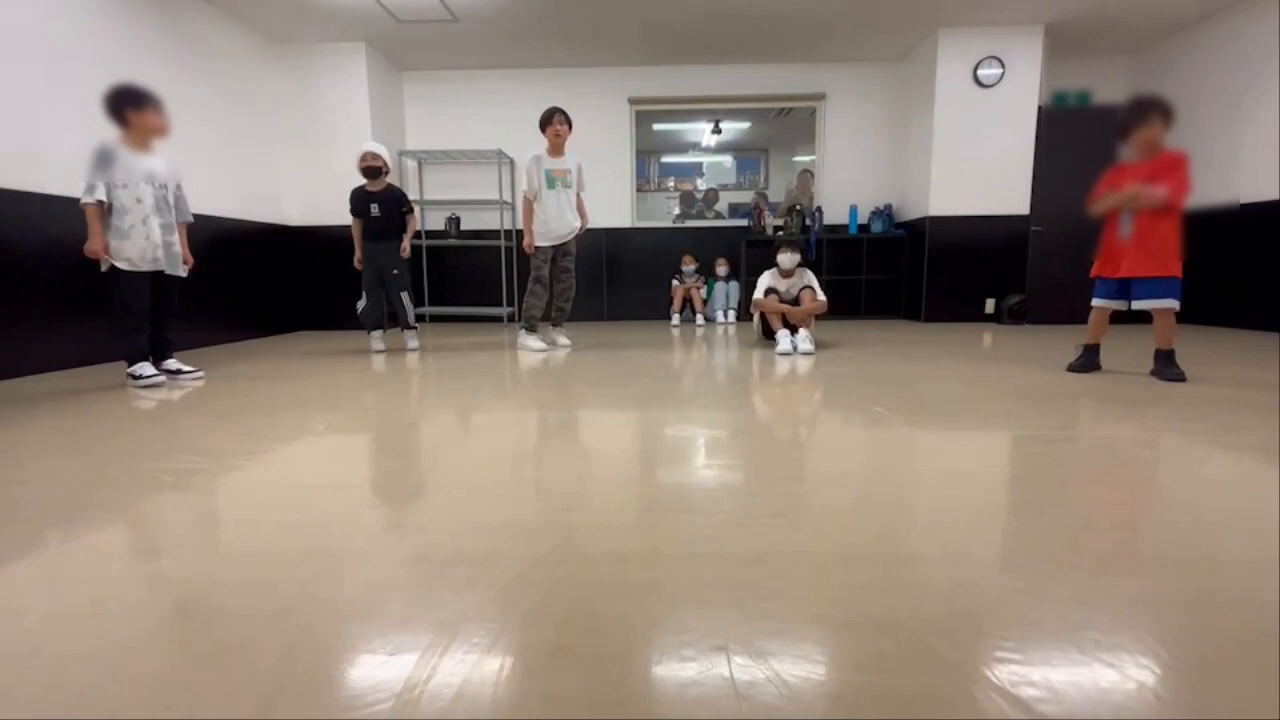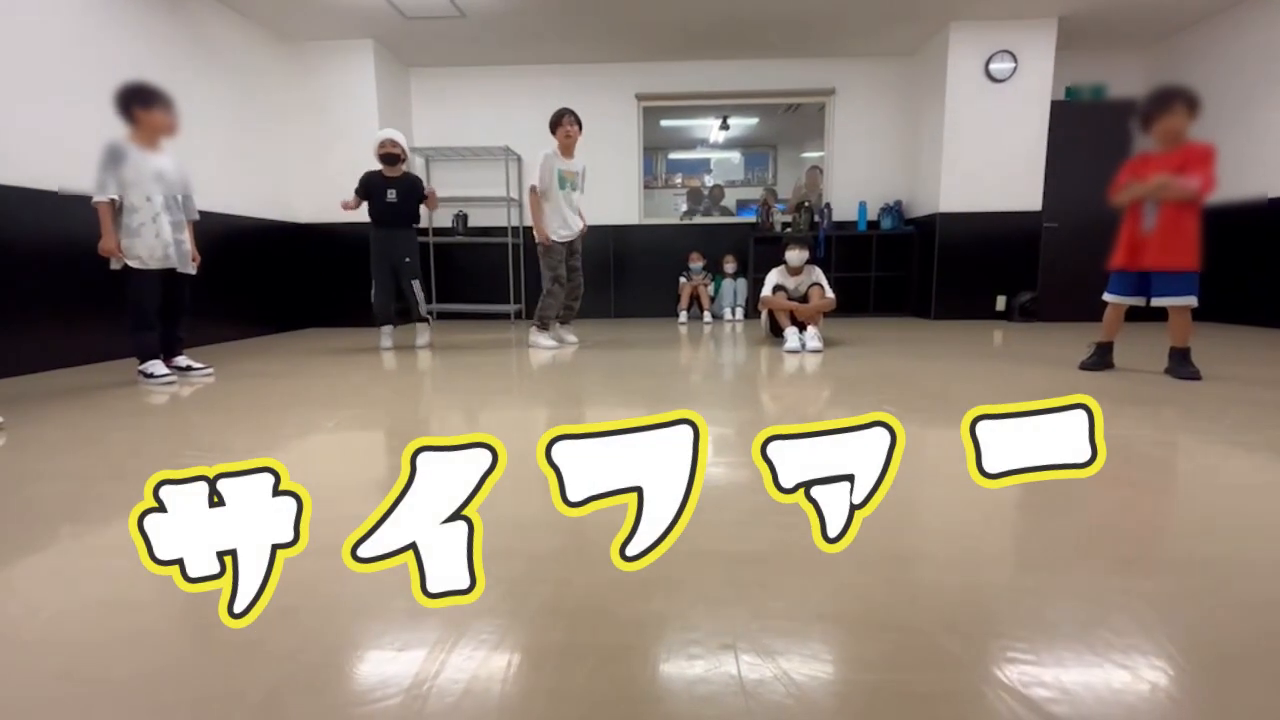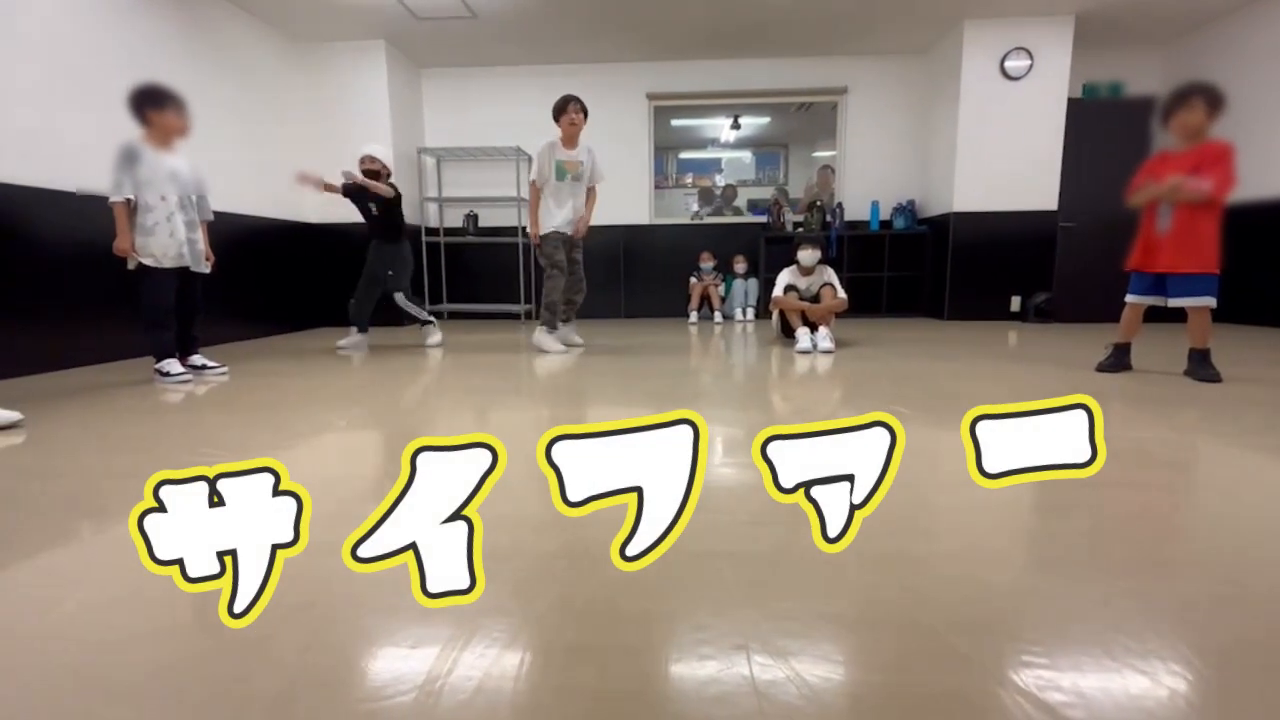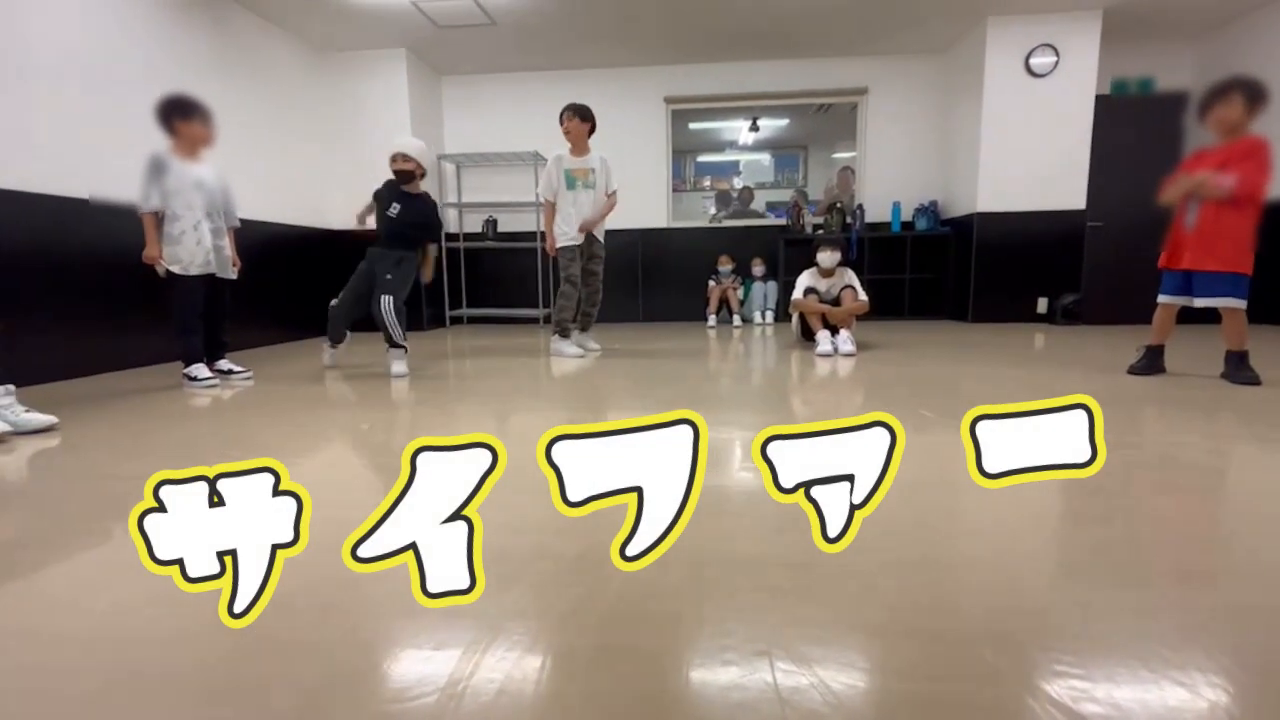
dt=0.7s
person 1, frame 1
left shoulder: (164, 165)
right shoulder: (110, 153)
left elbow: (178, 210)
right elbow: (94, 195)
left wrist: (184, 247)
right wrist: (95, 236)
left hip: (165, 253)
right hip: (128, 252)
left knee: (164, 308)
right knee: (134, 308)
left ankle: (164, 358)
right ankle: (138, 363)
person 1, frame 2
left shoulder: (171, 163)
right shoulder: (119, 151)
left elbow: (185, 208)
right elbow: (106, 195)
left wrist: (191, 245)
right wrist: (108, 235)
left hip: (175, 251)
right hip: (139, 250)
left knee: (176, 305)
right knee: (145, 306)
left ankle: (174, 355)
right ankle: (148, 360)
person 1, frame 3
left shoulder: (185, 164)
right shoulder: (134, 152)
left elbow: (200, 208)
right elbow: (121, 196)
left wrist: (205, 245)
right wrist: (123, 235)
left hip: (189, 250)
right hip: (153, 250)
left knee: (190, 304)
right knee: (160, 304)
left ankle: (189, 354)
right ankle: (165, 359)
person 1, frame 4
left shoulder: (212, 172)
right shoulder: (161, 162)
left elbow: (227, 216)
right elbow: (150, 207)
left wrist: (232, 251)
right wrist: (152, 244)
left hip: (216, 257)
right hip: (182, 256)
left knee: (217, 309)
right knee: (189, 310)
left ankle: (217, 359)
right ankle: (193, 363)
person 2, frame 1
left shoulder: (1174, 162)
right shoulder: (1116, 171)
left elbow: (1162, 197)
right elbow: (1095, 207)
left wrist: (1120, 199)
right wrist: (1128, 194)
left hip: (1156, 255)
right hip: (1115, 254)
left knee: (1163, 308)
right knee: (1101, 306)
left ankle: (1165, 359)
right ankle: (1090, 354)
person 2, frame 2
left shoulder: (1200, 154)
right shoulder: (1137, 162)
left elbow: (1190, 189)
right elbow: (1118, 197)
left wrist: (1143, 190)
right wrist: (1153, 185)
left hip: (1175, 250)
right hip: (1133, 247)
left knee: (1179, 305)
right knee: (1116, 302)
left ankle: (1179, 358)
right ankle: (1103, 352)
person 2, frame 3
left shoulder: (1219, 152)
right shoulder: (1158, 161)
left elbow: (1205, 191)
right elbow: (1134, 197)
left wrist: (1160, 191)
right wrist: (1168, 186)
left hip: (1194, 250)
right hip: (1152, 247)
left knee: (1198, 305)
right knee: (1135, 301)
left ankle: (1199, 359)
right ankle: (1120, 353)
person 2, frame 4
left shoulder: (1255, 148)
right shoulder: (1198, 158)
left elbow: (1233, 187)
right elbow: (1166, 195)
left wrist: (1191, 185)
right wrist: (1197, 183)
left hip: (1226, 248)
right hip: (1183, 245)
left knee: (1231, 306)
right knee: (1166, 302)
left ankle: (1237, 362)
right ankle: (1152, 356)
person 3, frame 1
left shoulder: (574, 163)
right shoulder: (536, 161)
right elbow: (528, 200)
left wrist: (583, 217)
right wrist: (527, 233)
left hip: (568, 234)
right hip: (542, 235)
left knee: (565, 283)
right knee: (539, 282)
left ankle: (557, 328)
right ankle: (527, 332)
person 3, frame 2
left shoulder: (579, 165)
right shoulder: (548, 158)
right elbow: (534, 193)
left wrist: (581, 219)
right wrist: (539, 227)
left hip: (573, 233)
right hip: (551, 234)
left knee: (575, 281)
right knee: (556, 281)
left ankle: (563, 326)
right ankle: (539, 330)
person 3, frame 3
left shoulder: (587, 152)
right shoulder: (549, 149)
left elbow: (591, 189)
right elbow: (535, 187)
left wrist: (586, 218)
right wrist: (534, 223)
left hip: (574, 227)
right hip: (548, 226)
left knee: (577, 278)
right knee: (557, 272)
left ankle: (564, 325)
right ankle: (545, 330)
person 3, frame 4
left shoulder: (600, 161)
right shoulder: (557, 162)
left elbow: (612, 196)
right elbow: (549, 202)
left wrist: (596, 218)
right wrist: (549, 235)
left hip: (594, 235)
right hip: (567, 235)
left knee: (593, 286)
right knee: (571, 283)
left ankle: (581, 332)
right ankle: (560, 337)
person 4, frame 1
left shoulder: (396, 194)
right shoulder: (357, 195)
left elbow: (410, 218)
right elbow: (356, 222)
left wrist: (407, 240)
right wrist: (358, 250)
left hip: (394, 248)
right hip: (370, 249)
left knee: (400, 292)
right knee: (370, 294)
left ankle: (410, 333)
right ankle: (376, 335)
person 4, frame 2
left shoulder: (412, 181)
right shoulder: (370, 179)
left elbow: (432, 206)
right elbow: (357, 200)
left wrist: (432, 196)
right wrist: (348, 204)
left hip: (405, 236)
right hip: (380, 237)
left knee: (412, 282)
right knee: (381, 286)
left ankle: (422, 327)
right ankle: (386, 330)
person 4, frame 3
left shoulder: (389, 190)
right shoulder: (359, 189)
left elbow: (387, 192)
right elbow: (335, 188)
left wrist: (362, 180)
right wrist: (317, 182)
left hip: (396, 248)
right hip: (378, 248)
left knee: (400, 294)
right knee: (362, 294)
left ankle: (430, 327)
right ankle: (359, 334)
person 4, frame 4
left shoulder: (426, 205)
right shoulder: (389, 188)
left elbow: (431, 242)
left wrist: (428, 269)
right wrist: (365, 212)
left hip: (404, 261)
right hip: (377, 256)
left knee: (388, 303)
right knee: (342, 305)
left ankle: (398, 354)
right ankle: (333, 345)
